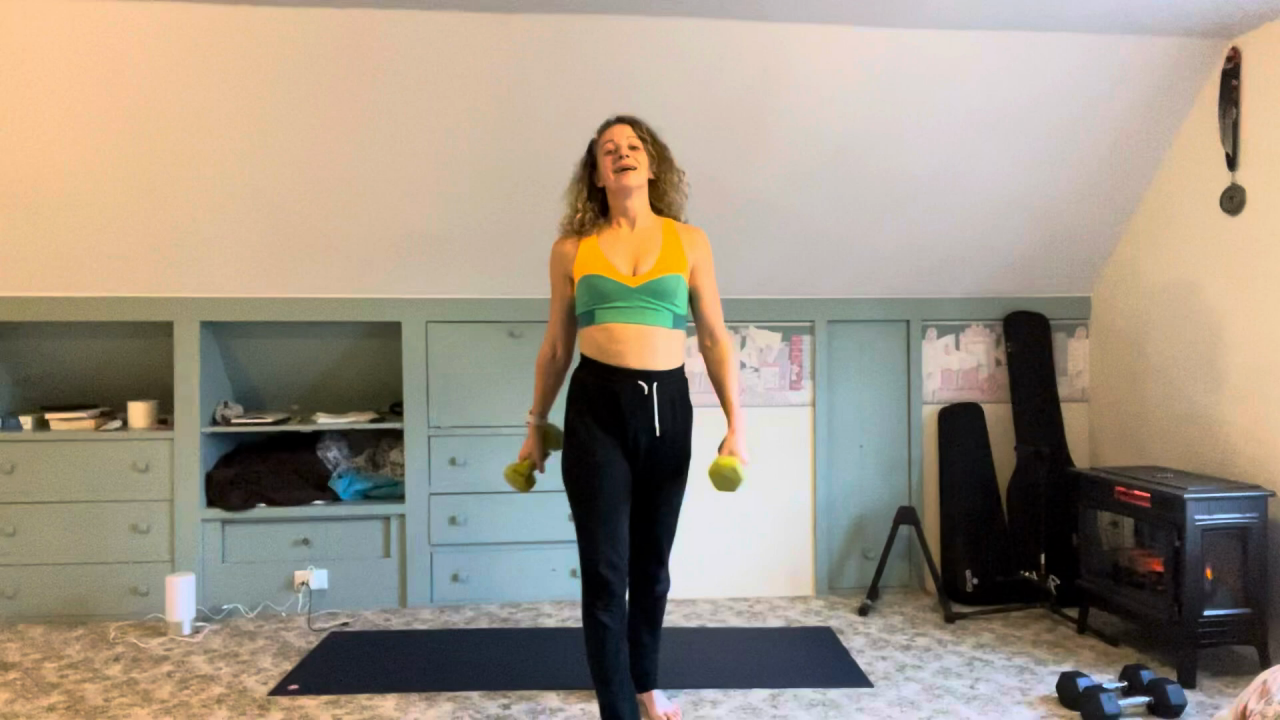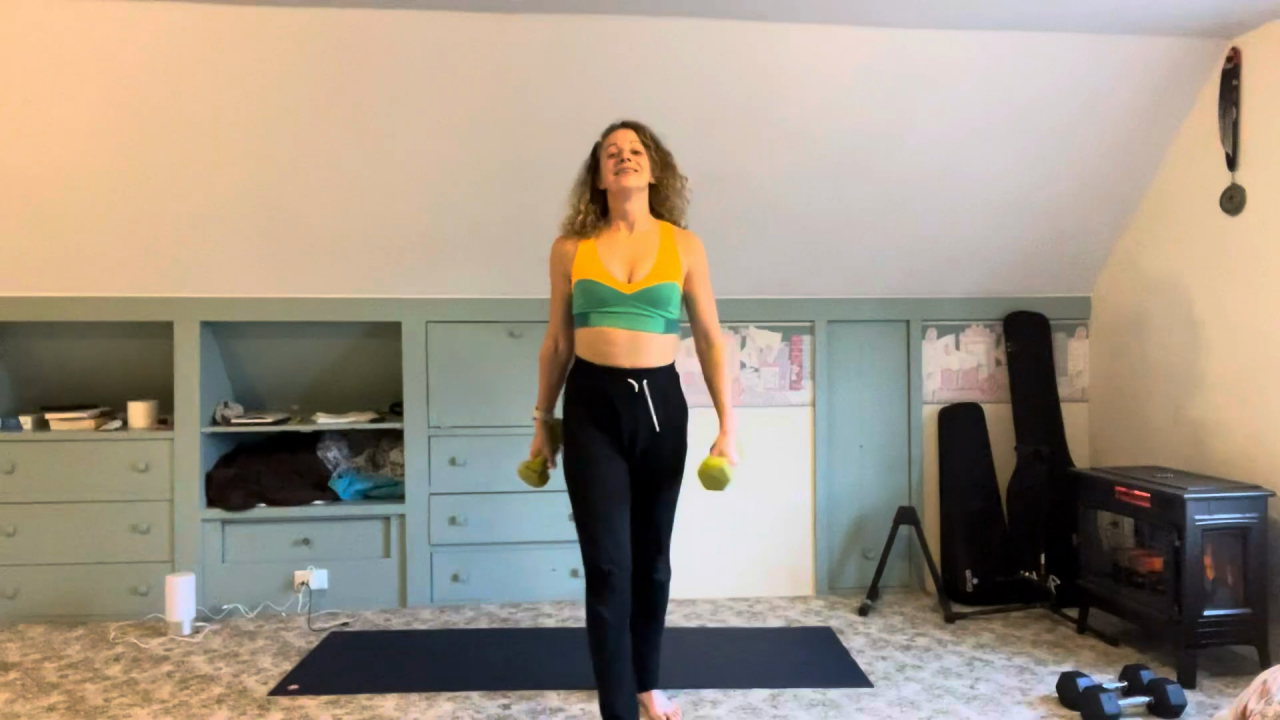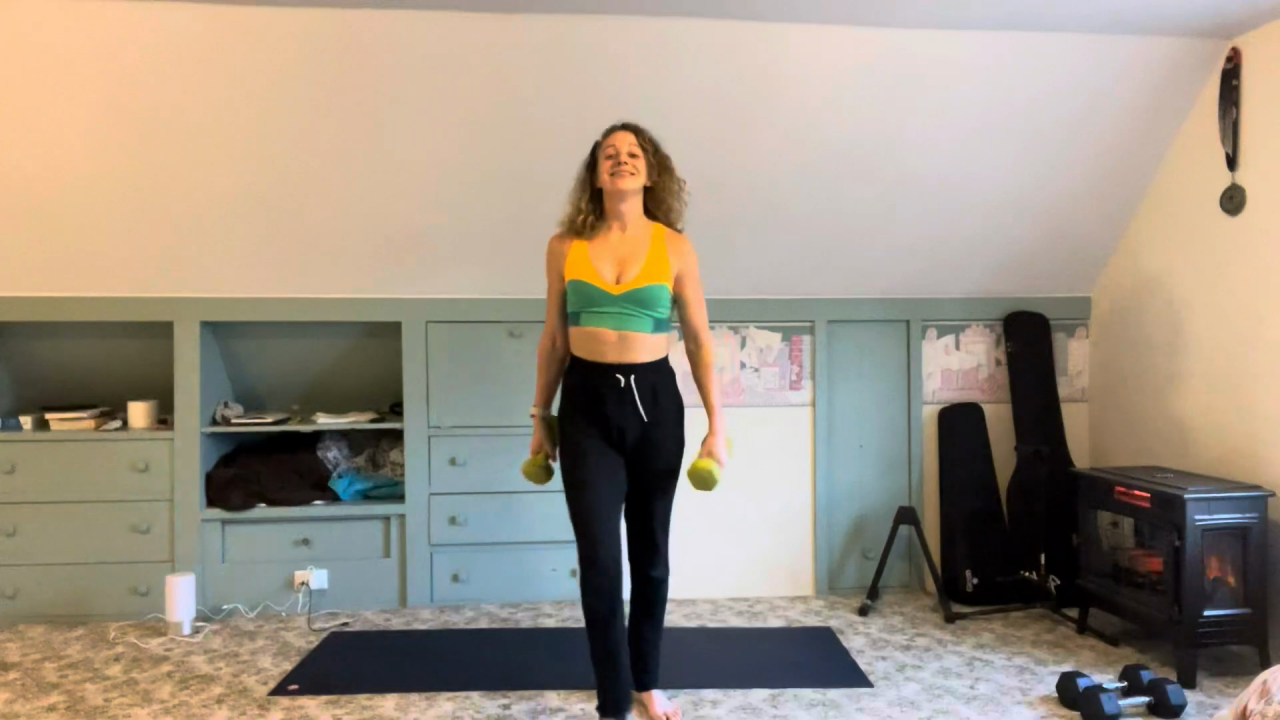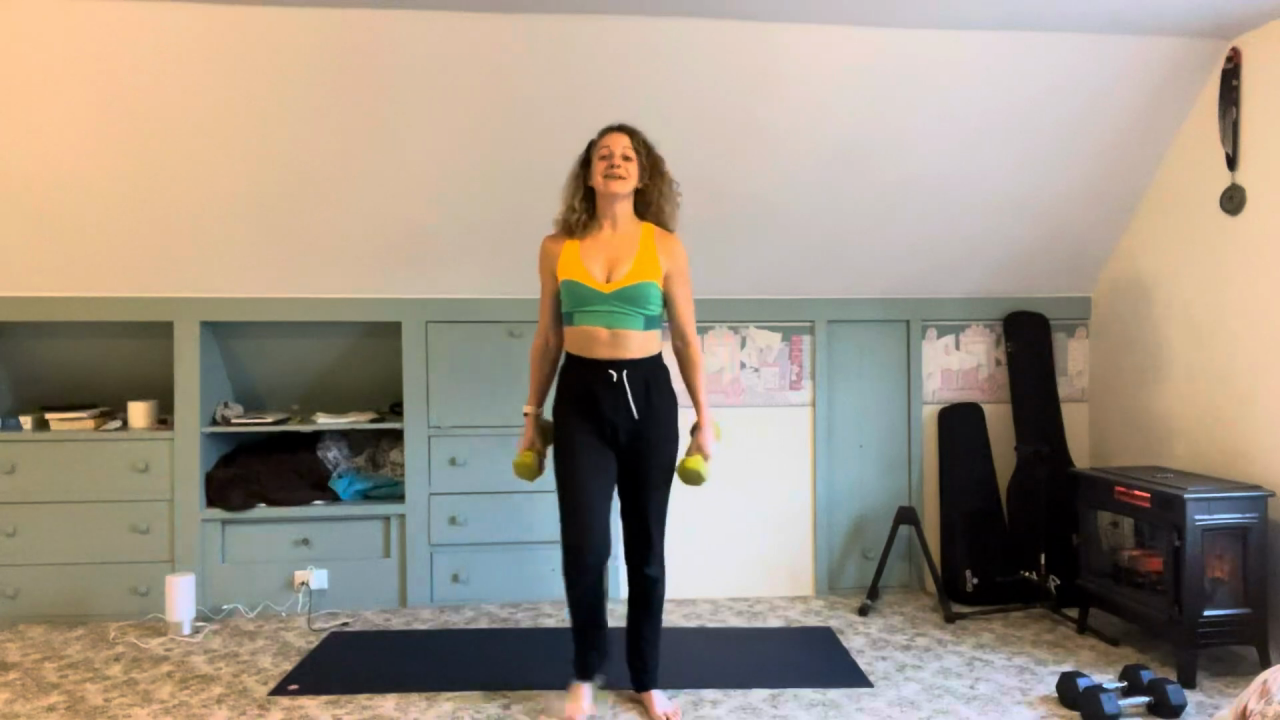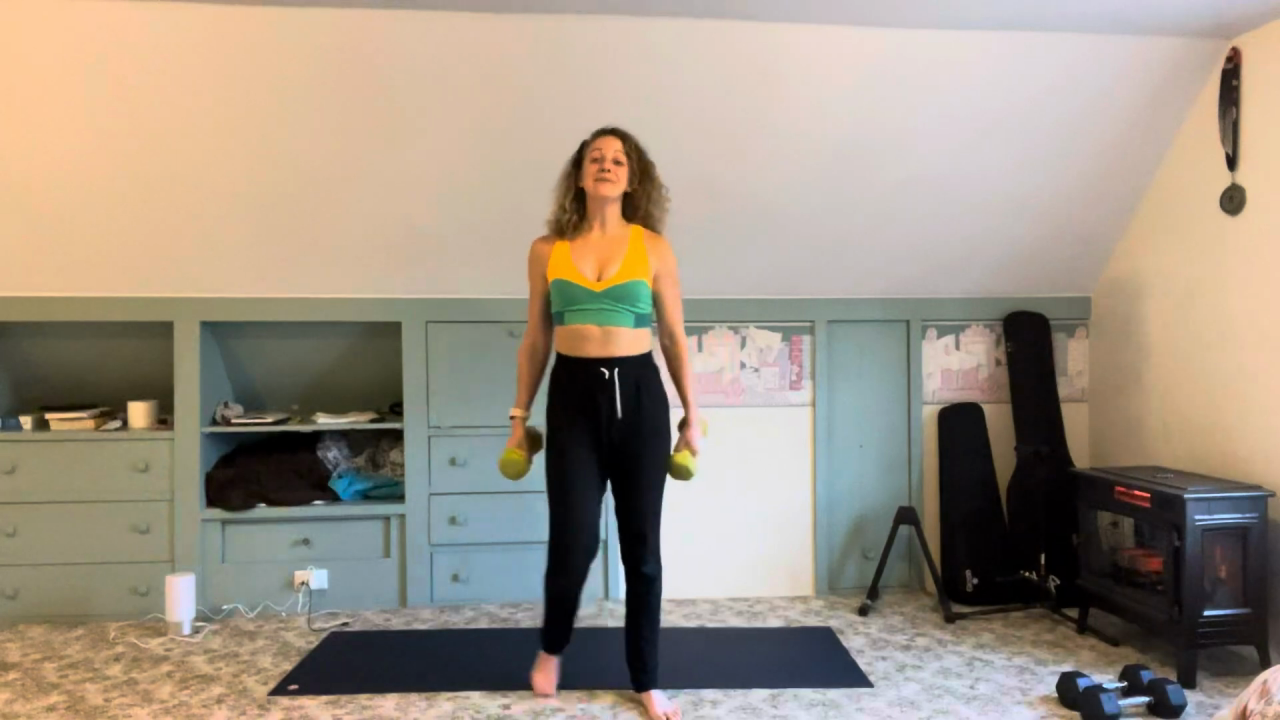
dt=0.1s
person 1, frame 1
left shoulder: (688, 242)
right shoulder: (571, 250)
left elbow: (716, 337)
right elbow: (554, 347)
left wrist: (735, 423)
right wrist: (535, 425)
left hip: (666, 405)
right hip: (595, 408)
left knee: (651, 567)
right knee: (605, 573)
person 1, frame 2
left shoulder: (684, 246)
right shoulder: (570, 249)
left elbow: (710, 339)
right elbow: (556, 343)
left wrist: (727, 424)
right wrist: (542, 421)
left hip: (660, 403)
right hip: (591, 407)
left knee: (651, 564)
right knee: (607, 568)
person 1, frame 3
left shoulder: (675, 248)
right shoulder: (564, 248)
left elbow: (699, 340)
right elbow: (554, 340)
left wrist: (714, 422)
right wrist: (540, 416)
left hip: (655, 400)
right hip: (587, 402)
left knee: (650, 552)
right knee: (599, 556)
person 1, frame 4
left shoulder: (665, 246)
right shoulder: (557, 247)
left elbow: (686, 338)
right elbow: (548, 339)
left wrist: (702, 418)
right wrist: (532, 414)
left hip: (648, 397)
right hip: (582, 399)
left knee: (646, 550)
right knee: (585, 548)
right ankle: (585, 672)
person 1, frame 5
left shoulder: (654, 249)
right shoulder: (546, 250)
left elbow: (674, 338)
right elbow: (535, 341)
left wrist: (691, 414)
right wrist: (520, 415)
left hip: (639, 394)
right hip: (573, 395)
left knee: (641, 545)
right knee: (571, 541)
right ankle: (551, 646)
